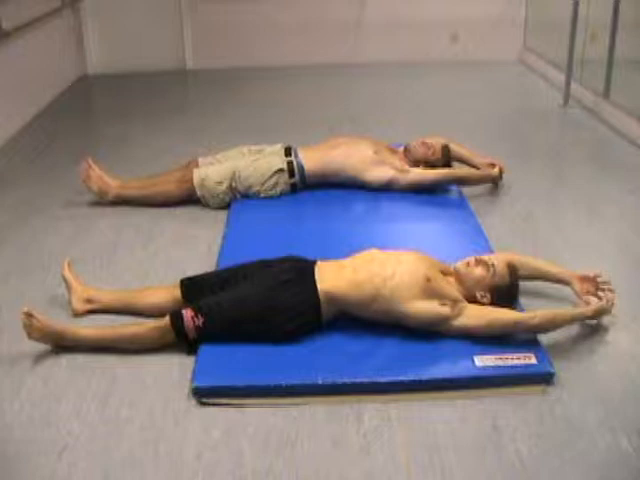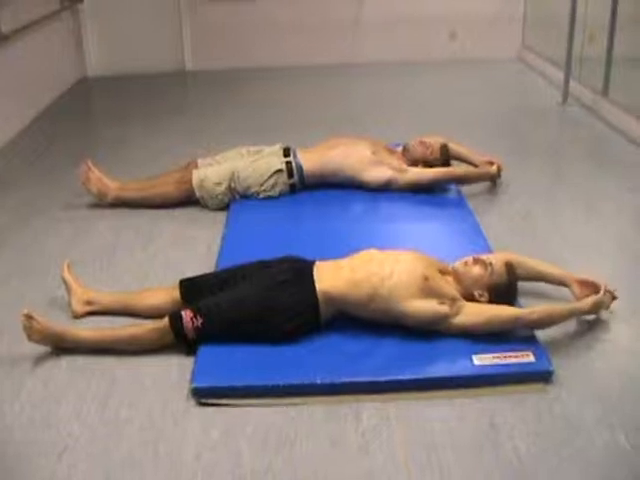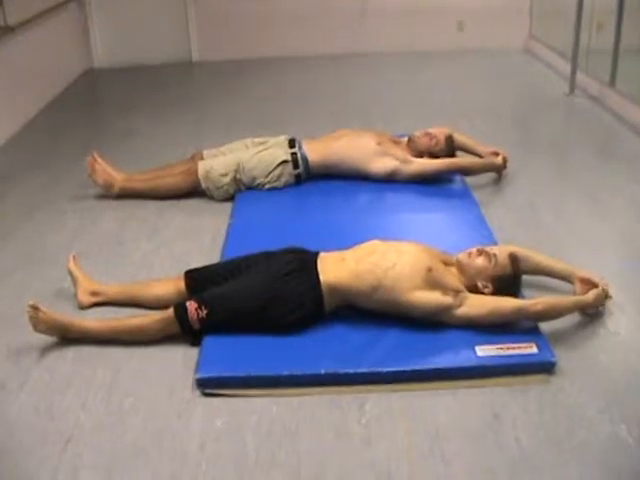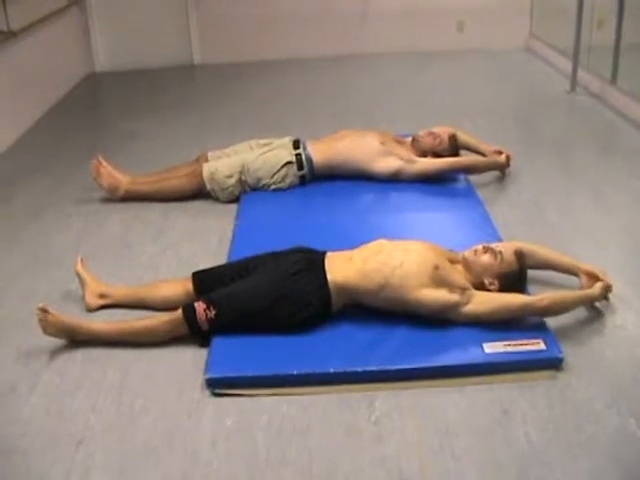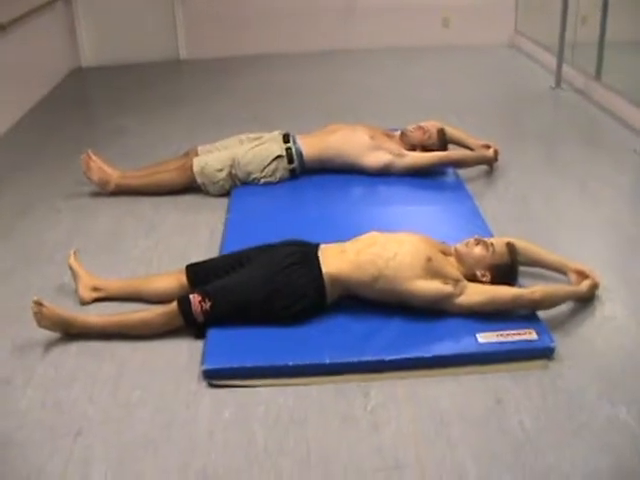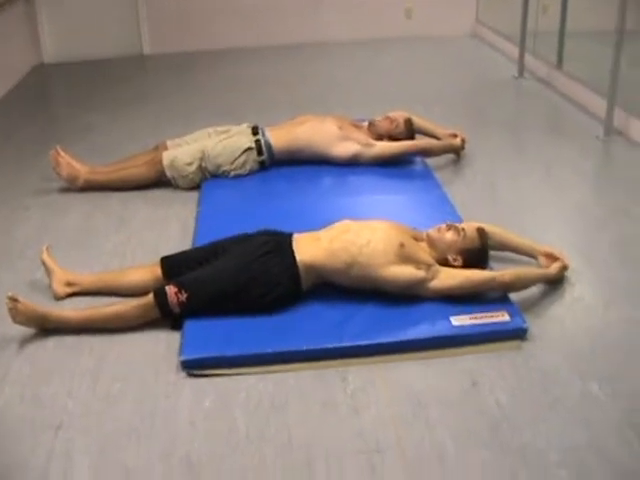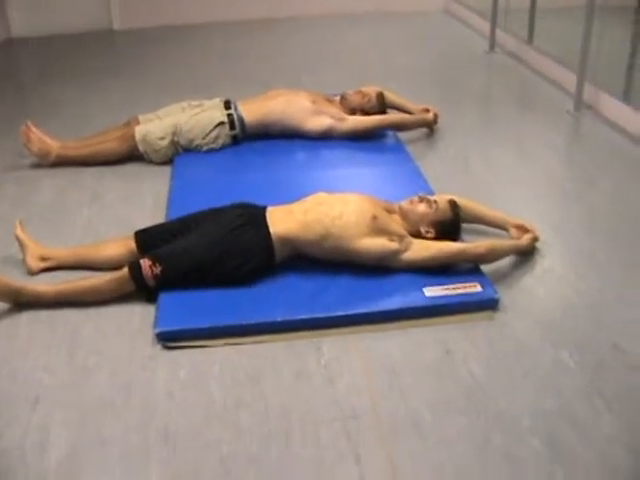
dt=0.3s
person 1, frame 1
left shoulder: (454, 312)
right shoulder: (444, 269)
left elbow: (523, 320)
right elbow: (512, 257)
left wrist: (585, 311)
right wrist: (573, 277)
left hip: (299, 306)
right hip: (302, 269)
left knee: (174, 325)
right knee: (182, 292)
left ankle: (69, 334)
right ankle: (91, 297)
person 1, frame 2
left shoulder: (451, 309)
right shoulder: (442, 269)
left elbow: (523, 316)
right elbow: (512, 258)
left wrist: (582, 304)
right wrist: (572, 279)
left hip: (298, 305)
right hip: (301, 269)
left knee: (174, 325)
right knee: (182, 293)
left ankle: (70, 337)
right ankle: (91, 299)
person 1, frame 3
left shoulder: (456, 302)
right shoulder: (445, 260)
left elbow: (526, 308)
right elbow: (517, 251)
left wrist: (582, 302)
right wrist: (575, 275)
left hip: (302, 297)
right hip: (306, 261)
left knee: (179, 317)
right knee: (186, 284)
left ankle: (75, 327)
right ankle: (96, 290)
person 1, frame 4
left shoulder: (463, 298)
right shoulder: (451, 259)
left elbow: (531, 304)
right elbow: (522, 246)
left wrist: (588, 294)
right wrist: (581, 269)
left hip: (310, 295)
right hip: (312, 260)
left knee: (190, 317)
right knee: (194, 285)
left ankle: (85, 331)
right ankle: (106, 293)
person 1, frame 5
left shoulder: (455, 290)
right shoulder: (444, 250)
left elbow: (523, 296)
right elbow: (512, 240)
left wrist: (575, 289)
right wrist: (569, 266)
left hip: (306, 288)
right hip: (305, 253)
left knee: (185, 310)
right knee: (188, 277)
left ankle: (79, 323)
right ankle: (98, 286)
person 1, frame 6
left shoulder: (427, 274)
right shoulder: (416, 236)
left elbow: (493, 280)
right elbow: (486, 224)
left wrist: (545, 272)
right wrist: (538, 252)
left hip: (280, 276)
right hip: (280, 241)
left knee: (161, 302)
right knee: (162, 270)
left ankle: (55, 318)
right ankle: (72, 281)
person 1, frame 7
left shoulder: (401, 247)
right shoulder: (388, 208)
left elbow: (466, 251)
right elbow: (455, 198)
left wrist: (517, 244)
right wrist: (510, 223)
left hip: (254, 248)
right hip: (254, 214)
left knee: (136, 275)
right knee: (137, 243)
right ankle: (46, 255)
person 2, frame 1
left shoulder: (399, 174)
right shoulder: (393, 149)
left elbow: (444, 173)
right elbow: (442, 140)
left wrist: (487, 175)
right wrist: (484, 162)
left hip: (285, 173)
right hip: (283, 153)
left knee: (192, 184)
right knee: (195, 165)
left ankle: (114, 191)
right ankle: (117, 185)
person 2, frame 2
left shoulder: (397, 174)
right shoulder: (392, 149)
left elbow: (443, 174)
right elbow: (442, 139)
left wrist: (485, 173)
right wrist: (481, 160)
left hip: (283, 174)
right hip: (281, 153)
left knee: (193, 185)
right knee: (194, 168)
left ankle: (114, 194)
right ankle: (119, 187)
person 2, frame 3
left shoulder: (401, 165)
right shoulder: (396, 141)
left elbow: (448, 164)
right elbow: (447, 129)
left wrist: (491, 164)
right wrist: (487, 151)
left hip: (288, 165)
right hip: (287, 144)
left knee: (197, 176)
right knee: (200, 158)
left ankle: (120, 185)
right ankle: (123, 178)
person 2, frame 4
left shoulder: (406, 163)
right shoulder: (400, 141)
left elbow: (451, 164)
right elbow: (451, 129)
left wrist: (495, 162)
right wrist: (490, 150)
left hip: (293, 166)
right hip: (290, 145)
left knee: (204, 178)
right knee: (204, 161)
left ankle: (125, 188)
right ankle: (130, 181)
person 2, frame 5
left shoulder: (395, 158)
right shoulder: (391, 135)
left elbow: (441, 157)
right elbow: (439, 124)
left wrist: (483, 158)
right wrist: (478, 144)
left hip: (283, 160)
right hip: (281, 140)
left knee: (193, 173)
right knee: (194, 154)
left ankle: (116, 183)
right ankle: (120, 175)
person 2, frame 6
left shoulder: (363, 148)
right shoulder: (358, 125)
left elbow: (410, 145)
right elbow: (408, 113)
left wrist: (450, 145)
right wrist: (444, 133)
left hip: (252, 152)
right hip: (251, 132)
left knee: (163, 167)
right knee: (163, 149)
left ankle: (85, 179)
right ankle: (88, 170)
person 2, frame 7
left shoulder: (337, 122)
right shoulder: (332, 100)
left elbow: (382, 120)
right elbow: (379, 89)
left wrist: (423, 120)
right wrist: (417, 109)
left hip: (225, 126)
right hip: (222, 107)
left knee: (136, 141)
right knee: (136, 124)
left ankle: (57, 155)
right ankle: (61, 146)
